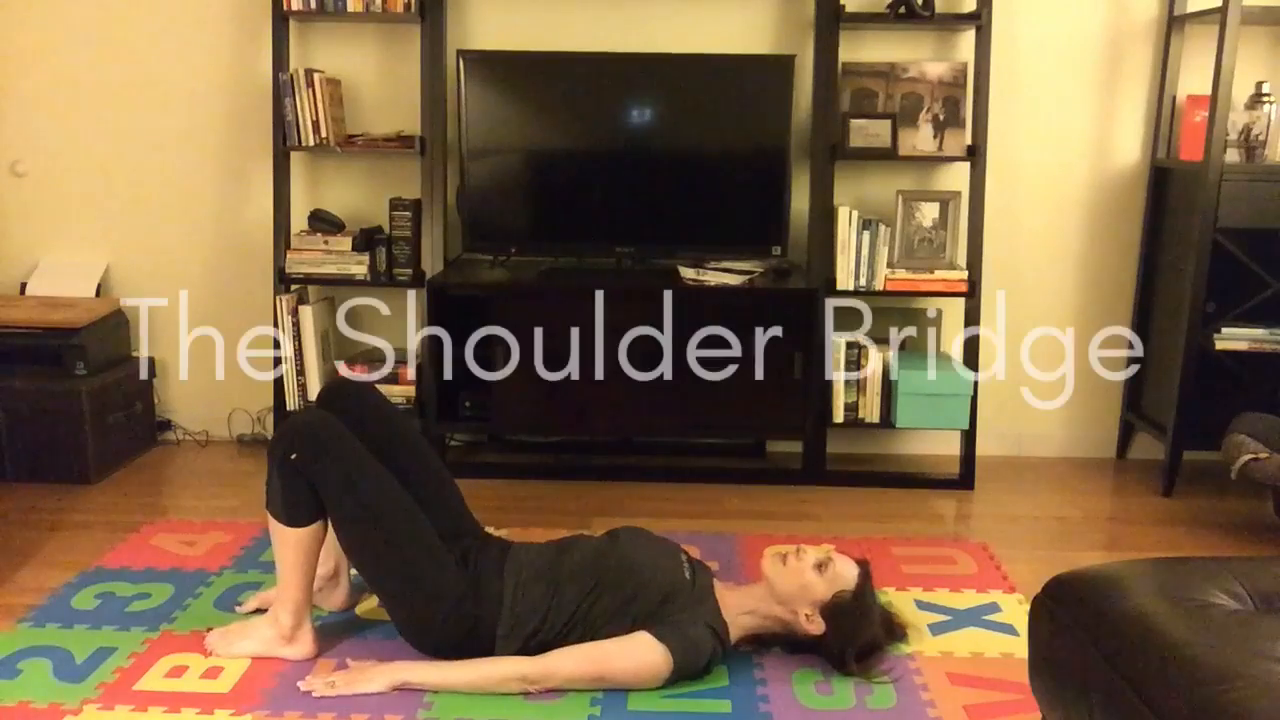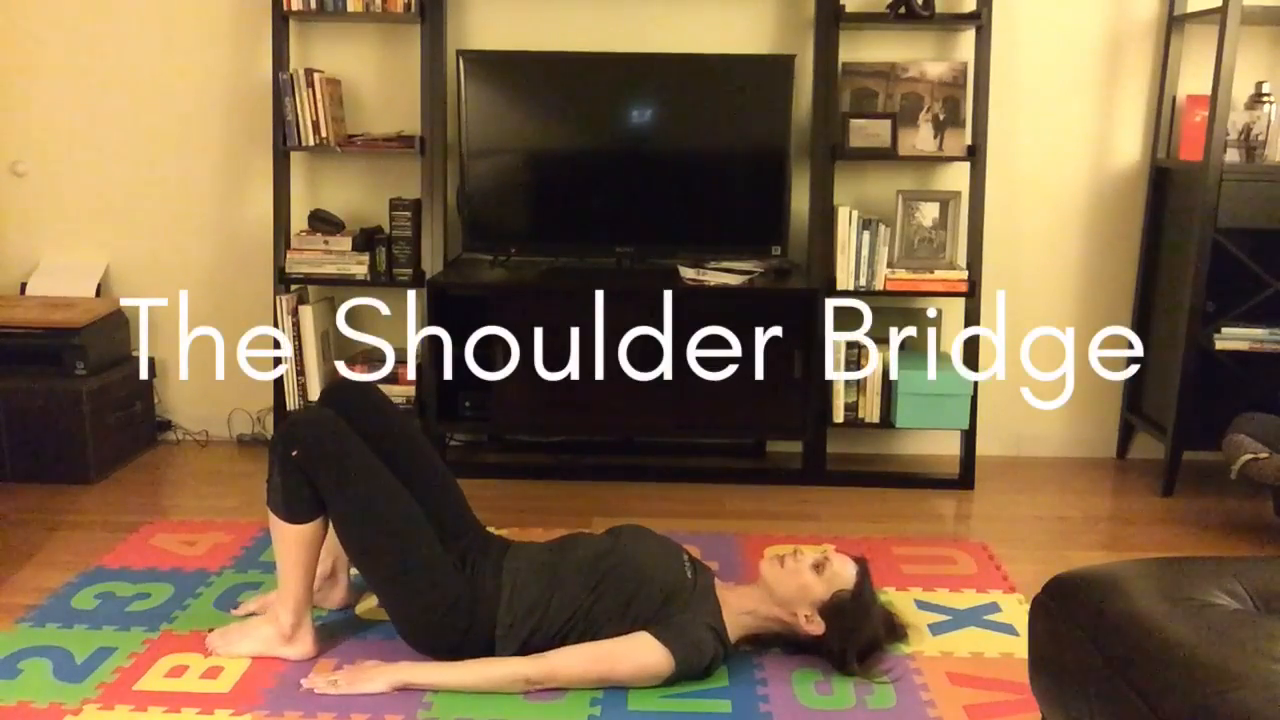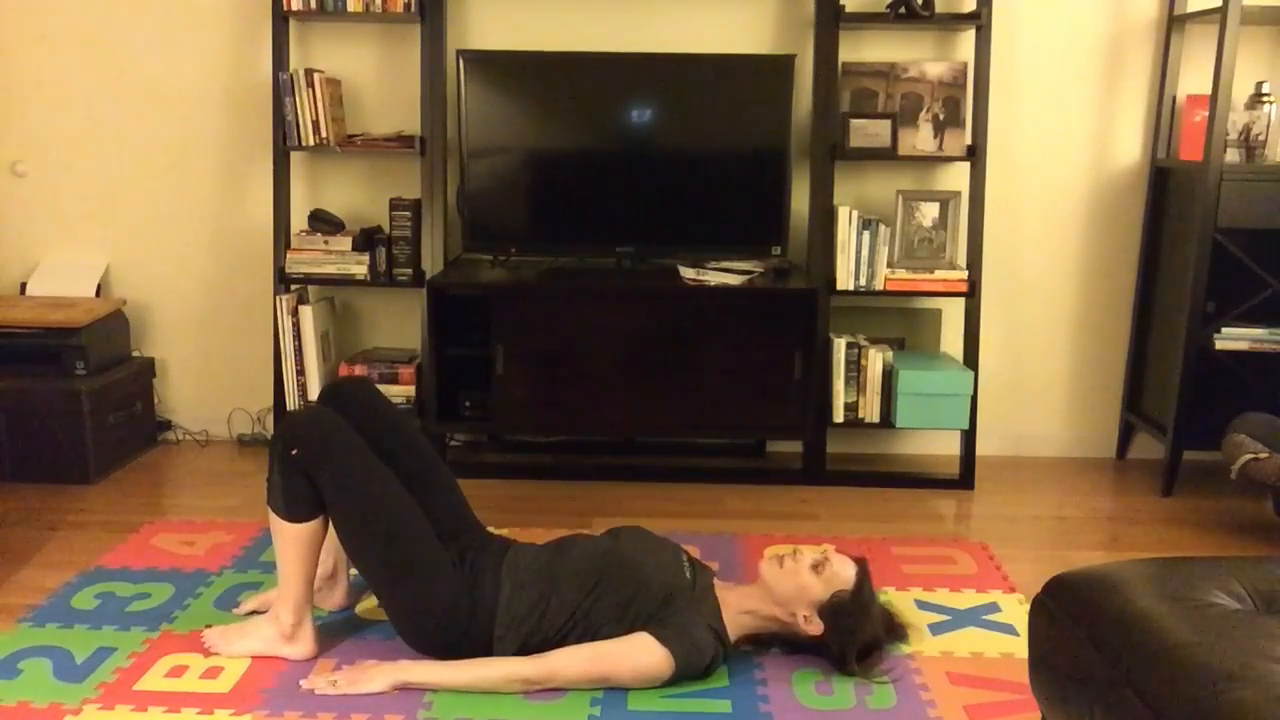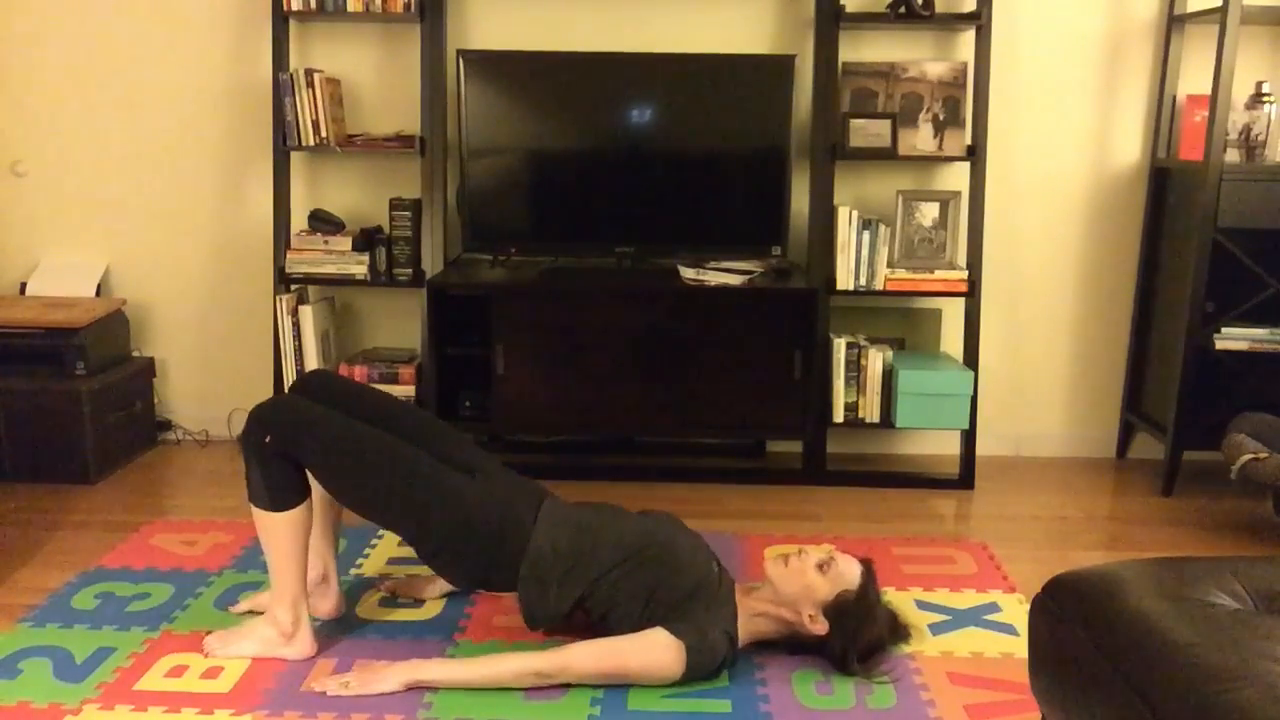
dt=1s
person 1, frame 1
left shoulder: (694, 640)
right shoulder: (702, 584)
left elbow: (536, 673)
left wrist: (394, 674)
left hip: (459, 610)
right hip: (486, 559)
left knee: (304, 438)
right knee: (344, 398)
left ankle: (288, 625)
right ankle: (330, 576)
person 1, frame 2
left shoulder: (695, 643)
right shoulder: (701, 585)
left elbow: (537, 673)
left wrist: (394, 677)
left hip: (457, 611)
right hip: (484, 558)
left knee: (306, 437)
right knee: (347, 397)
left ankle: (289, 629)
right ankle: (328, 578)
person 1, frame 3
left shoulder: (694, 643)
right shoulder: (700, 583)
left elbow: (537, 673)
left wrist: (395, 674)
left hip: (456, 610)
right hip: (485, 558)
left knee: (305, 437)
right knee: (348, 397)
left ankle: (288, 627)
right ankle: (330, 577)
person 1, frame 4
left shoulder: (705, 642)
right shoulder: (716, 586)
left elbow: (553, 668)
right elbow: (612, 564)
left wrist: (411, 671)
left hip: (491, 534)
right hip: (516, 503)
left knee: (273, 427)
right knee: (316, 390)
left ankle: (286, 626)
right ankle: (318, 582)
